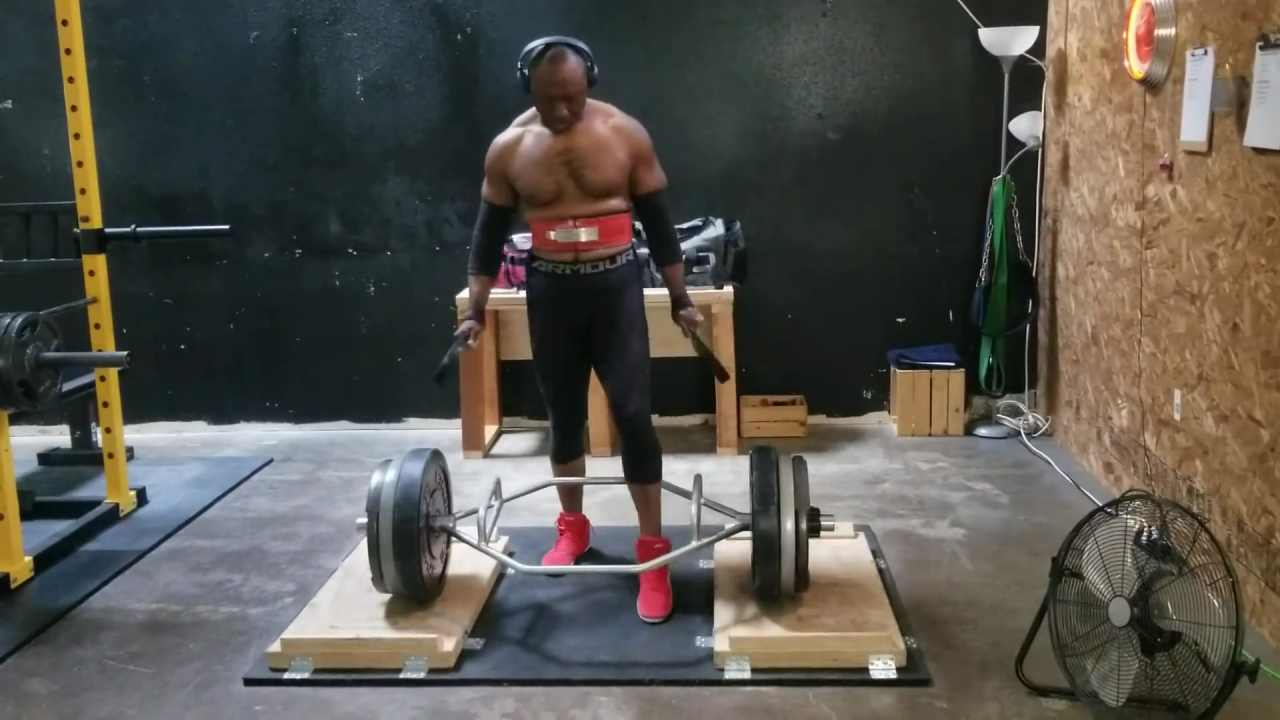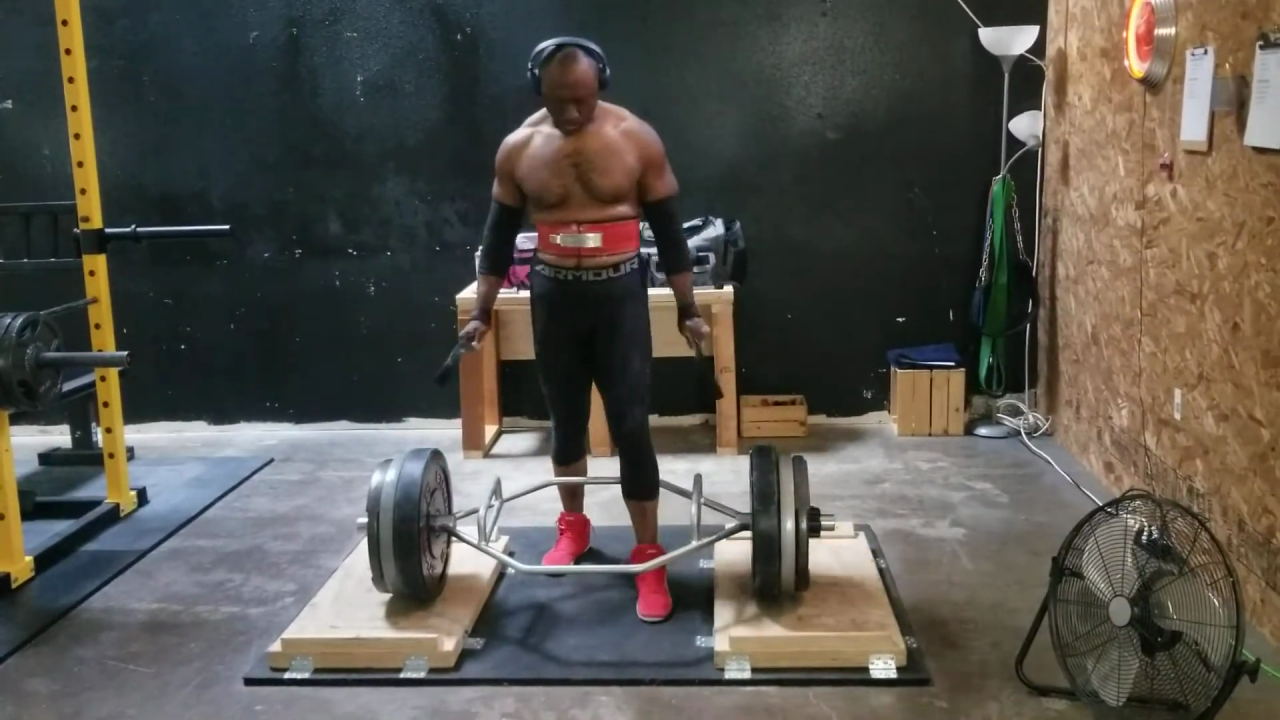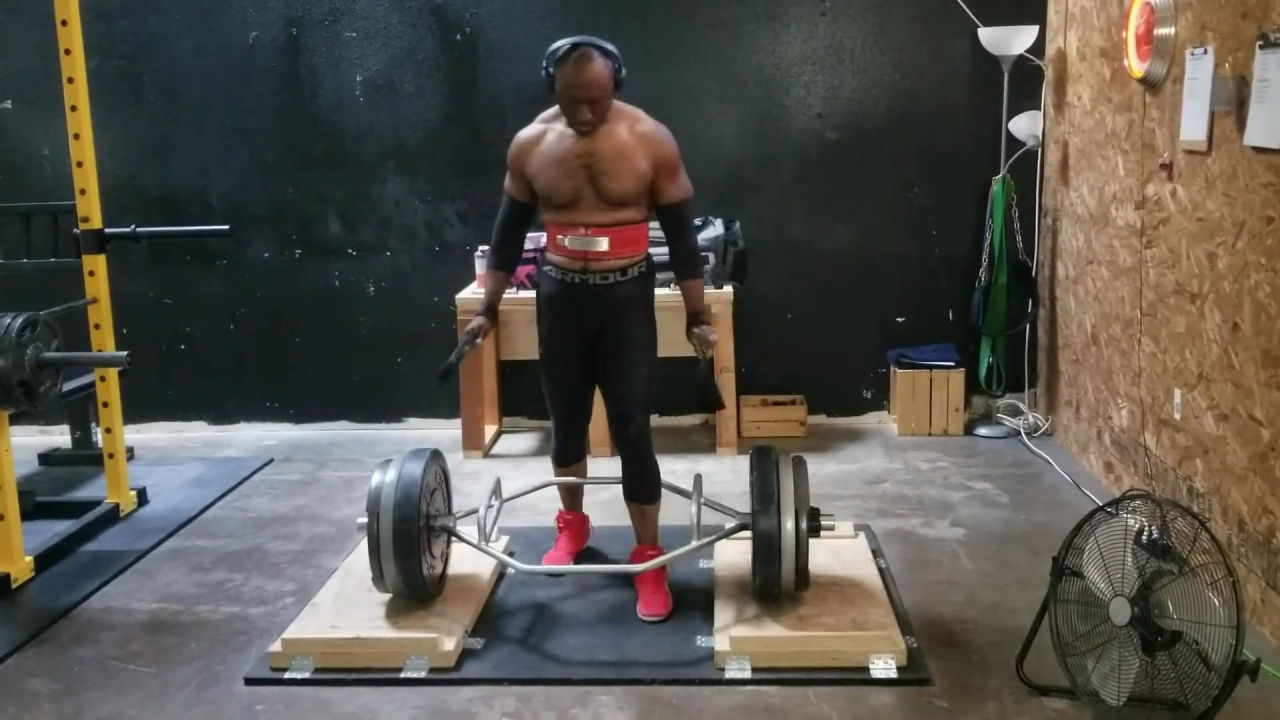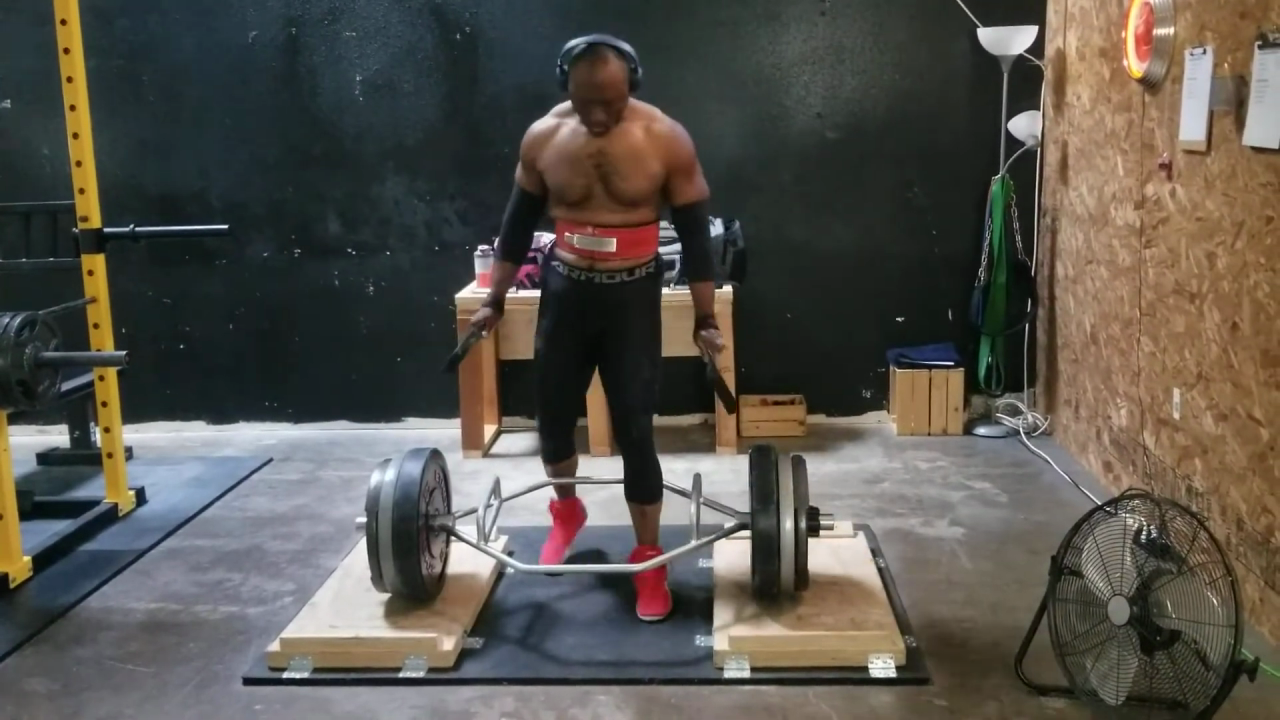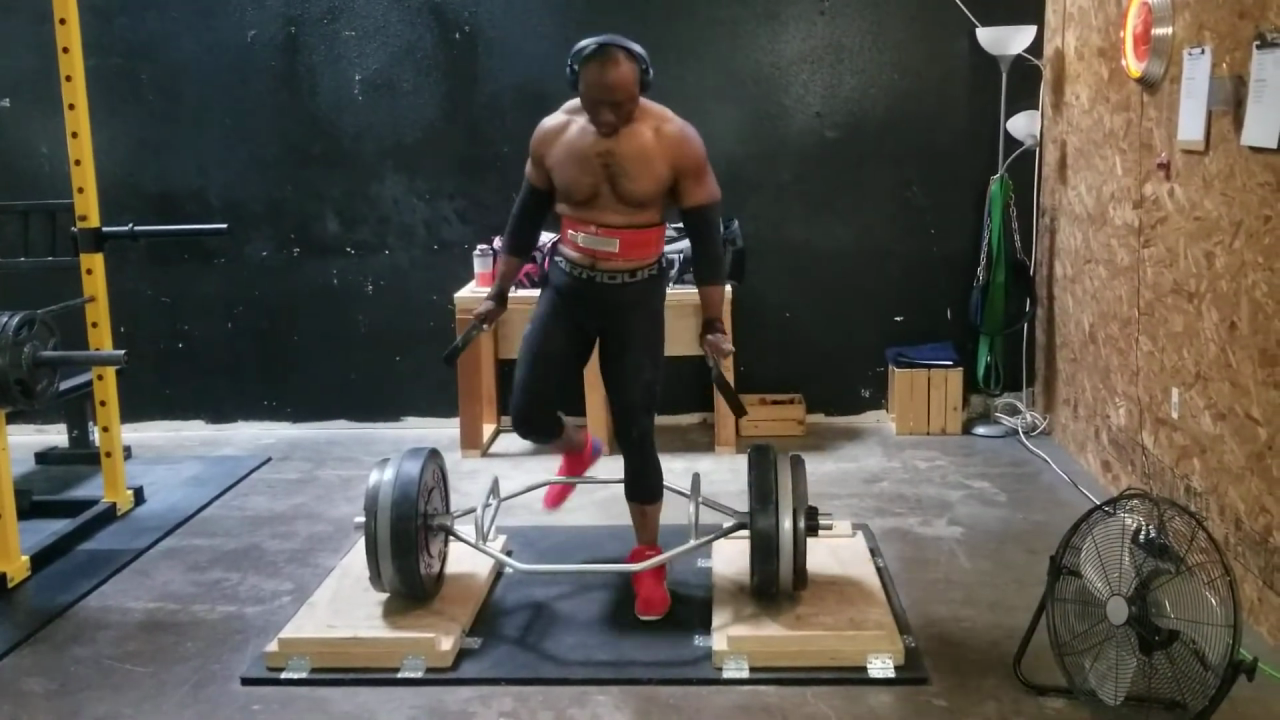
dt=0.1s
person 1, frame 1
left shoulder: (626, 133)
right shoulder: (508, 148)
left elbow: (657, 221)
right elbow: (490, 233)
left wrist: (681, 299)
right wrist: (475, 310)
left hip: (615, 286)
right hip: (548, 292)
left knee: (632, 412)
right knee: (564, 415)
left ankle: (652, 550)
right ankle: (572, 525)
person 1, frame 2
left shoulder: (637, 138)
right shoulder: (517, 148)
left elbow: (668, 228)
right elbow: (499, 234)
left wrist: (687, 309)
right wrist: (482, 311)
left hip: (620, 293)
right hip: (553, 295)
left knee: (631, 427)
right knee: (567, 418)
left ankle: (649, 557)
right ankle: (573, 525)
person 1, frame 3
left shoulder: (651, 140)
right shoulder: (530, 144)
left elbow: (680, 233)
right elbow: (509, 231)
left wrist: (696, 316)
right wrist: (489, 308)
left hip: (627, 297)
right hip: (559, 295)
left knee: (631, 431)
right knee: (567, 422)
left ankle: (649, 560)
right ankle: (573, 523)
person 1, frame 4
left shoulder: (667, 139)
right shoulder: (542, 137)
left elbow: (694, 233)
right elbow: (518, 222)
left wrist: (705, 318)
right wrist: (495, 300)
left hip: (633, 296)
right hip: (564, 291)
left knee: (634, 432)
right knee: (553, 418)
left ankle: (649, 560)
right ankle: (567, 510)
person 1, frame 5
left shoulder: (677, 141)
right shoulder: (552, 132)
left elbow: (706, 235)
right elbow: (525, 217)
left wrist: (713, 324)
right wrist: (498, 293)
left hip: (635, 295)
right hip: (565, 285)
left knee: (635, 432)
right knee: (529, 415)
left ankle: (647, 561)
right ankle: (575, 451)
